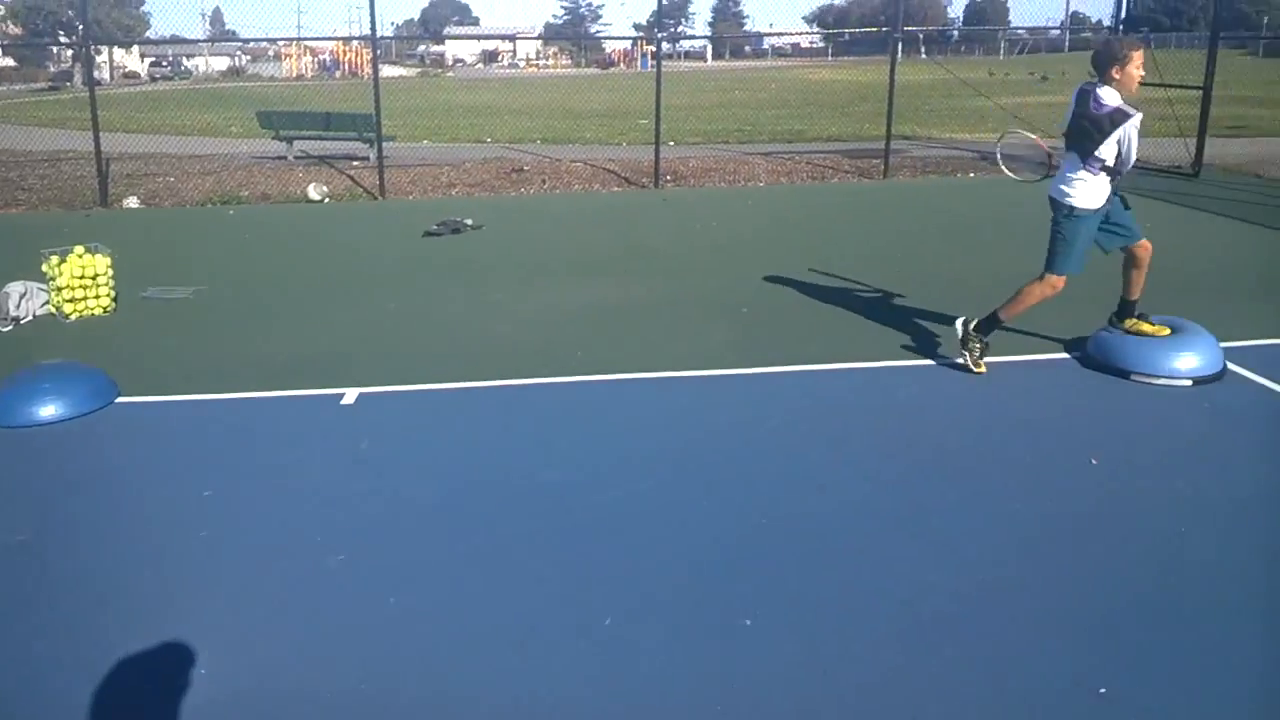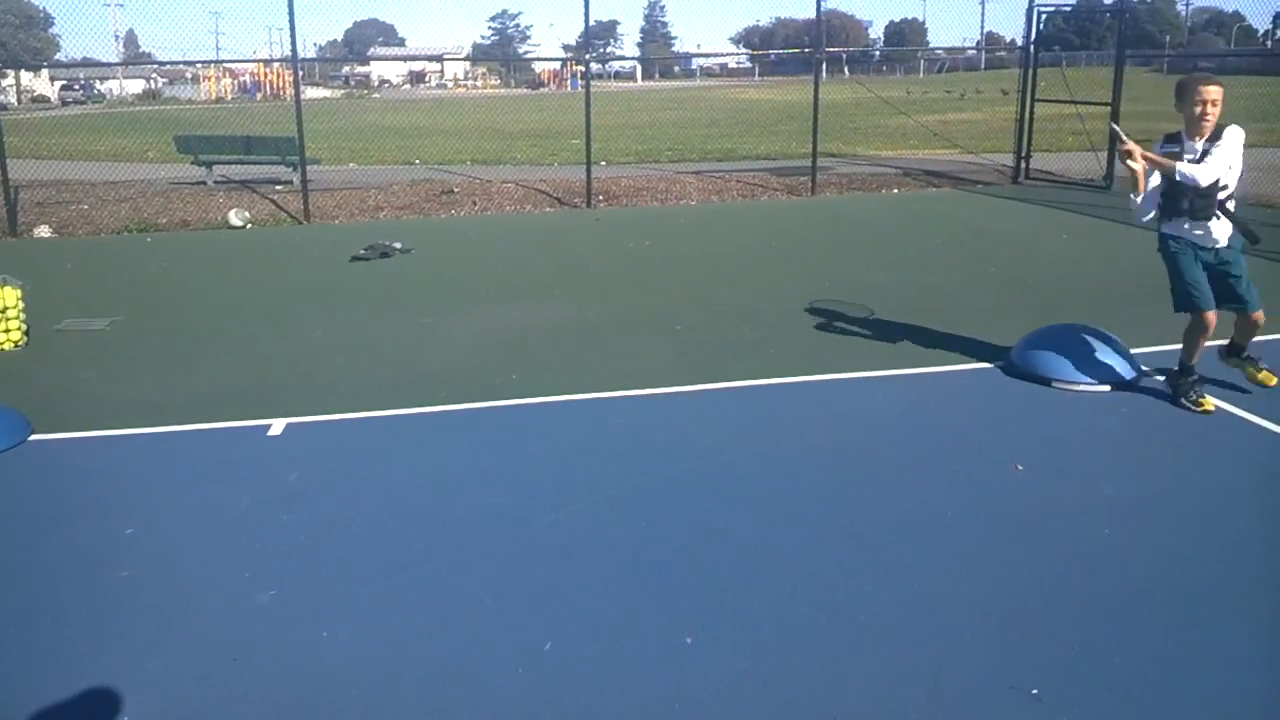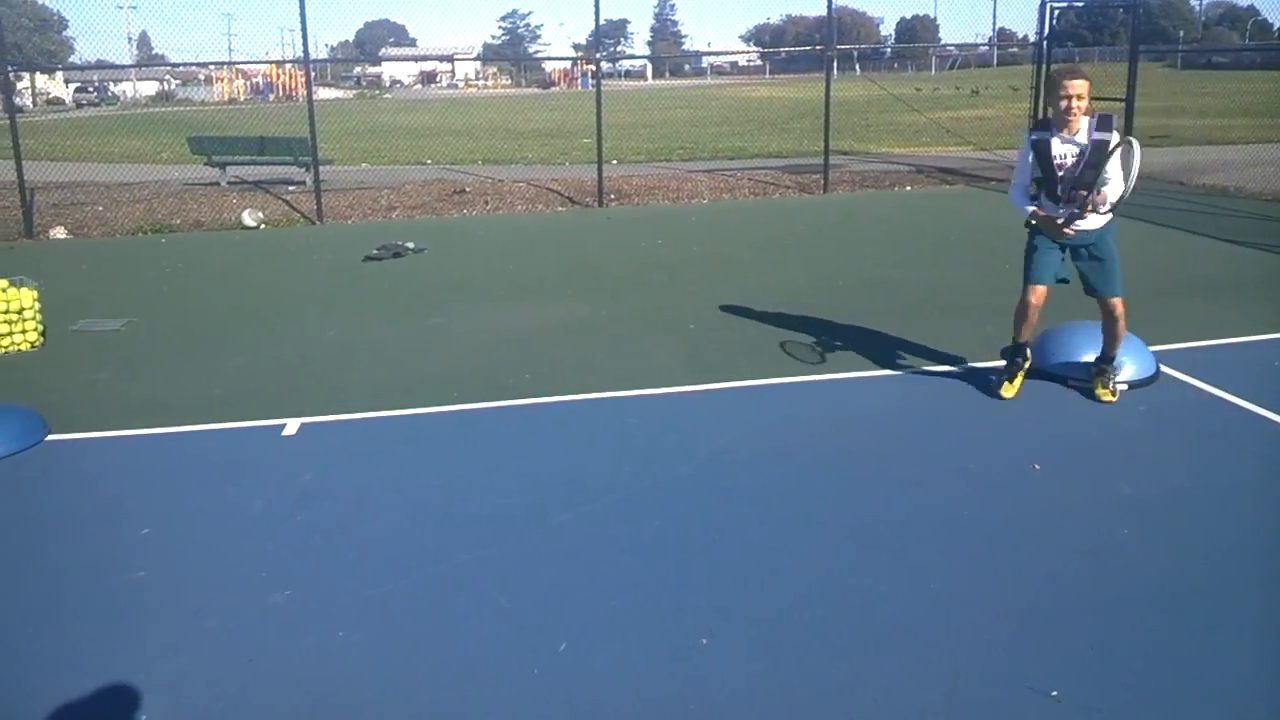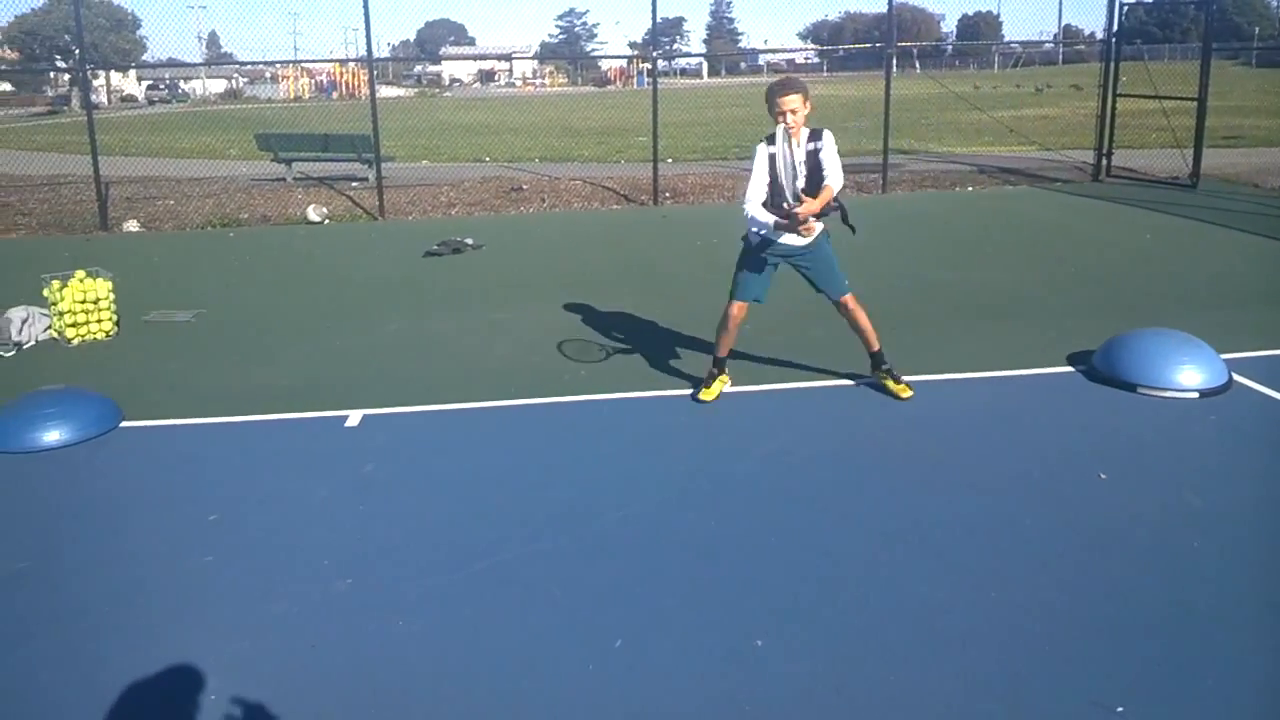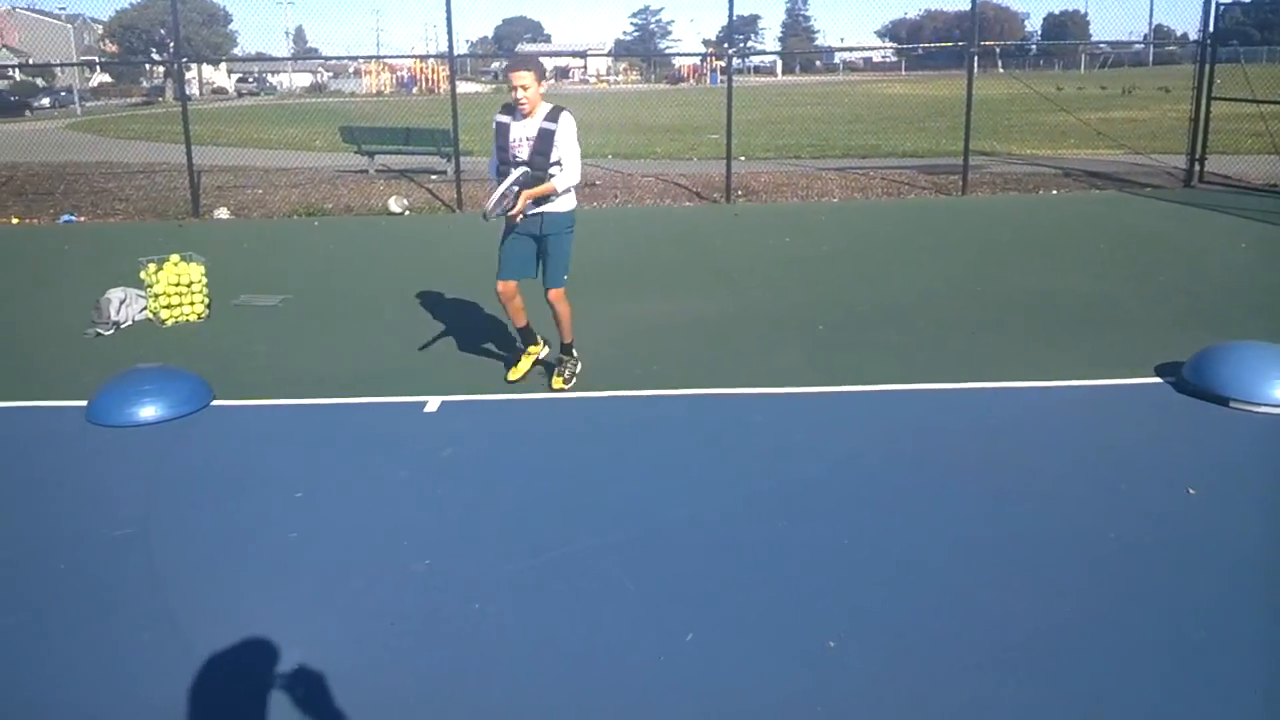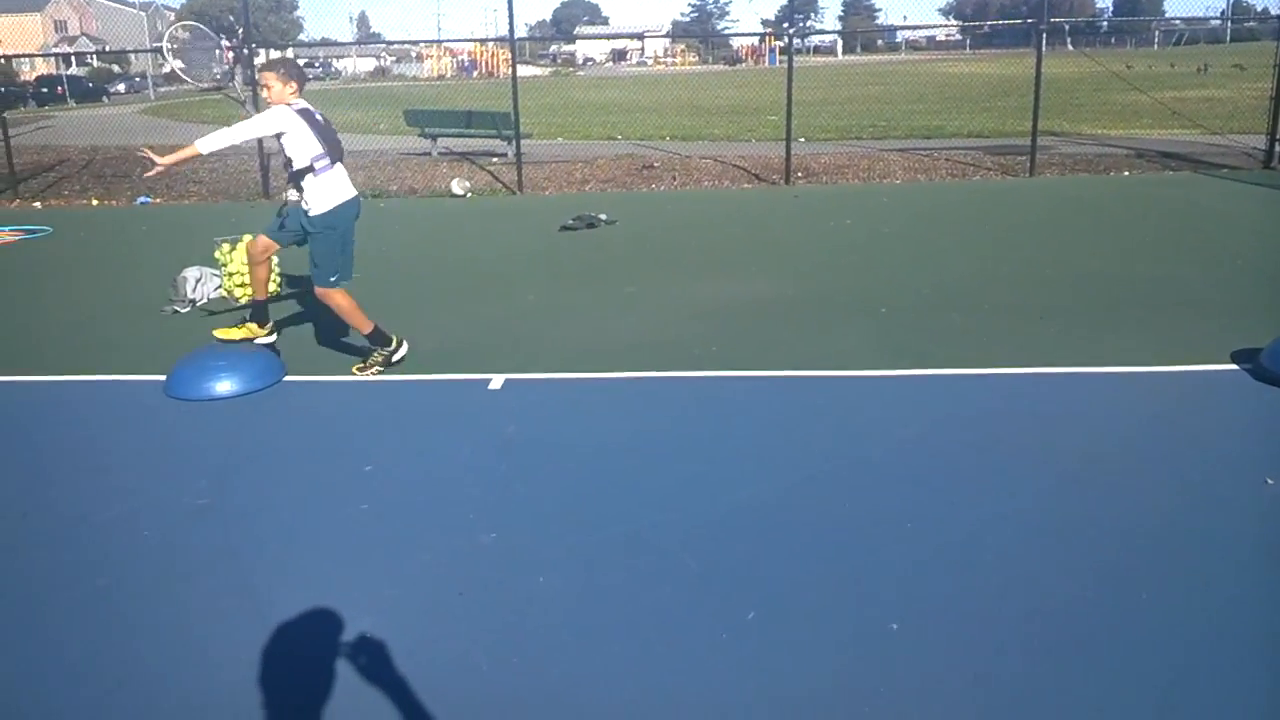
dt=0.7s
person 1, frame 1
left shoulder: (1087, 98)
right shoulder: (1126, 119)
left elbow: (1078, 141)
right elbow: (1126, 162)
left hip: (1098, 195)
right hip: (1080, 201)
left knee: (1141, 250)
right knee: (1053, 282)
left ankle: (1126, 315)
right ankle: (976, 331)
person 1, frame 2
left shoulder: (1231, 136)
right shoulder: (1166, 149)
left elbow: (1205, 176)
right elbow: (1144, 213)
left wrist: (1147, 157)
right wrist: (1138, 177)
left hip: (1222, 240)
right hip: (1180, 240)
left knee: (1254, 318)
right knee: (1206, 318)
left ankle: (1238, 353)
right ankle: (1183, 378)
person 1, frame 3
left shoulder: (1105, 133)
right shoulder: (1036, 139)
left elbow: (1113, 185)
right elbow: (1018, 190)
left wrist: (1095, 202)
right wrist: (1044, 218)
left hip: (1095, 228)
right hip: (1050, 228)
left knee: (1114, 310)
right knee: (1032, 298)
left ankle: (1105, 366)
right ankle: (1017, 359)
person 1, frame 4
left shoulder: (821, 139)
right shoulder: (765, 150)
left elbow: (832, 180)
right elbow: (751, 207)
left wrist: (814, 206)
right wrist: (785, 224)
left hip: (809, 240)
right hip: (766, 241)
left knee: (847, 304)
right knee: (735, 310)
left ankle: (882, 367)
right ankle: (719, 370)
person 1, frame 5
left shoulder: (560, 120)
right shoulder: (503, 121)
left elbow: (572, 174)
right elbow: (497, 165)
left wrist: (530, 193)
left hip: (555, 216)
right hip: (520, 218)
left knee: (555, 293)
right knee: (505, 287)
left ankle: (567, 356)
right ankle: (531, 345)
person 1, frame 6
left shoulder: (282, 115)
right shoulder: (302, 112)
left elbow: (227, 136)
left wrist: (168, 161)
left hip: (331, 209)
right hip: (314, 205)
left knee: (326, 289)
right knee: (258, 249)
left ankle: (386, 345)
right ankle: (259, 324)
